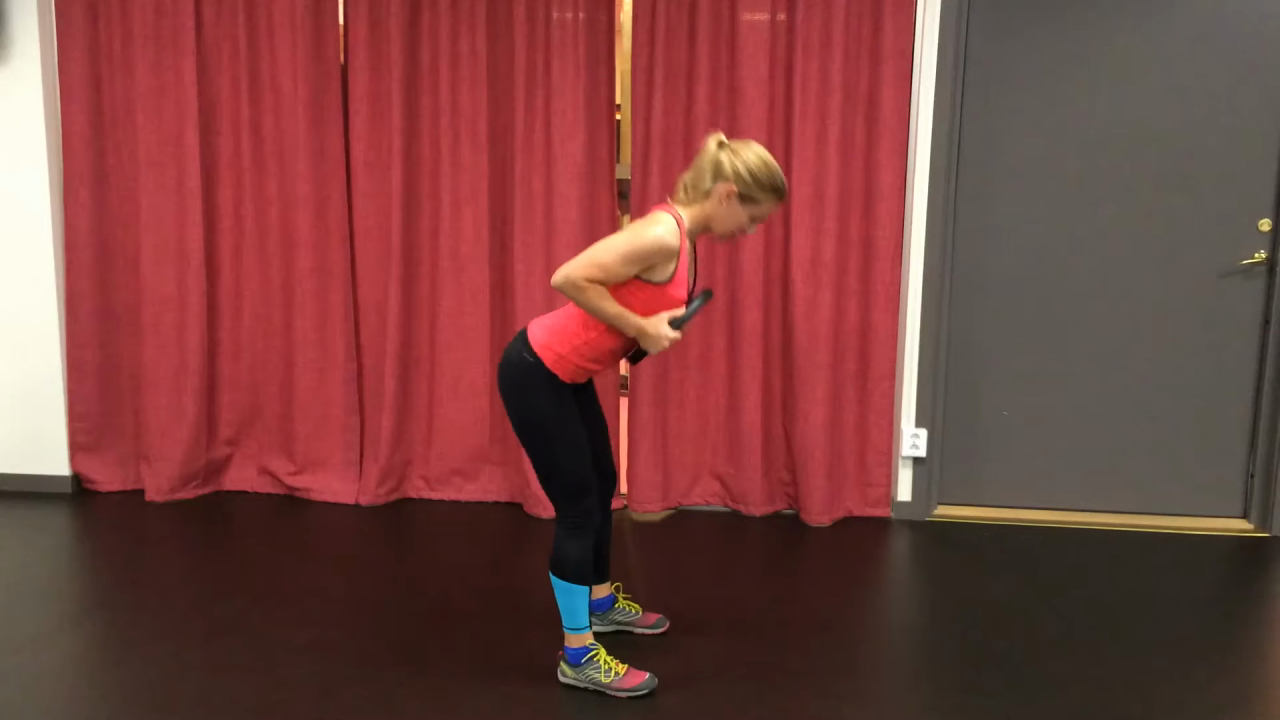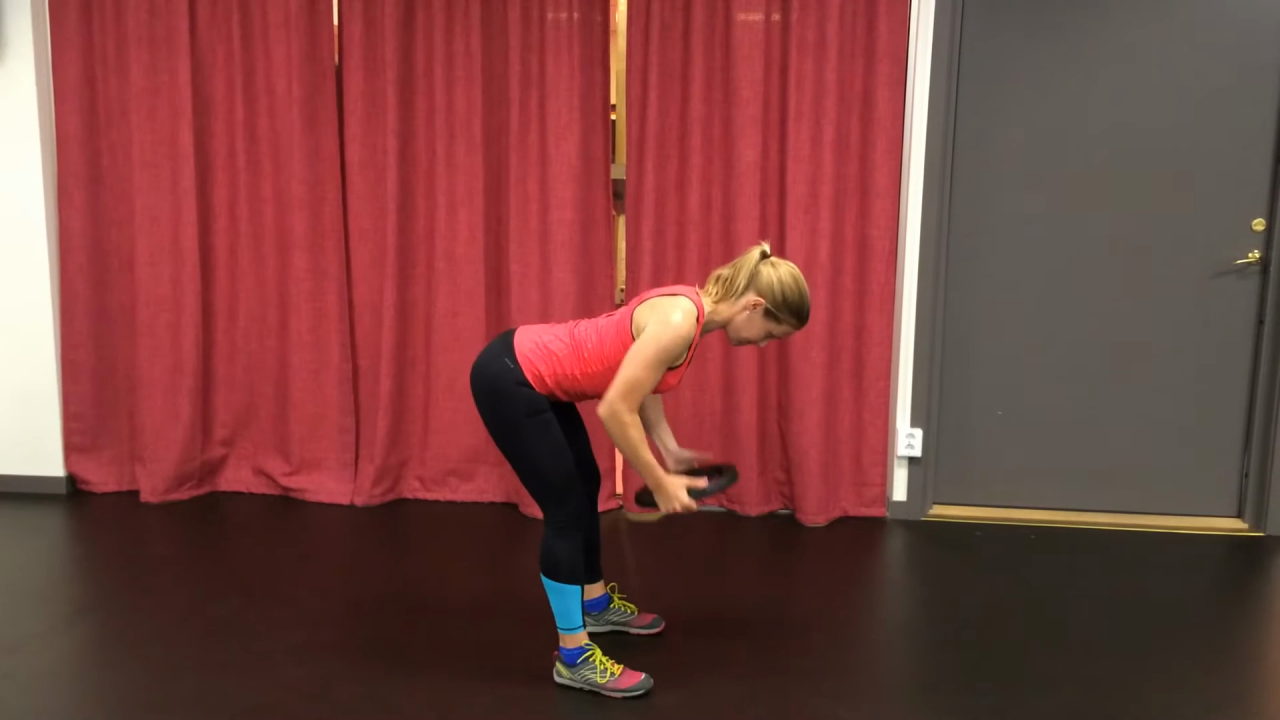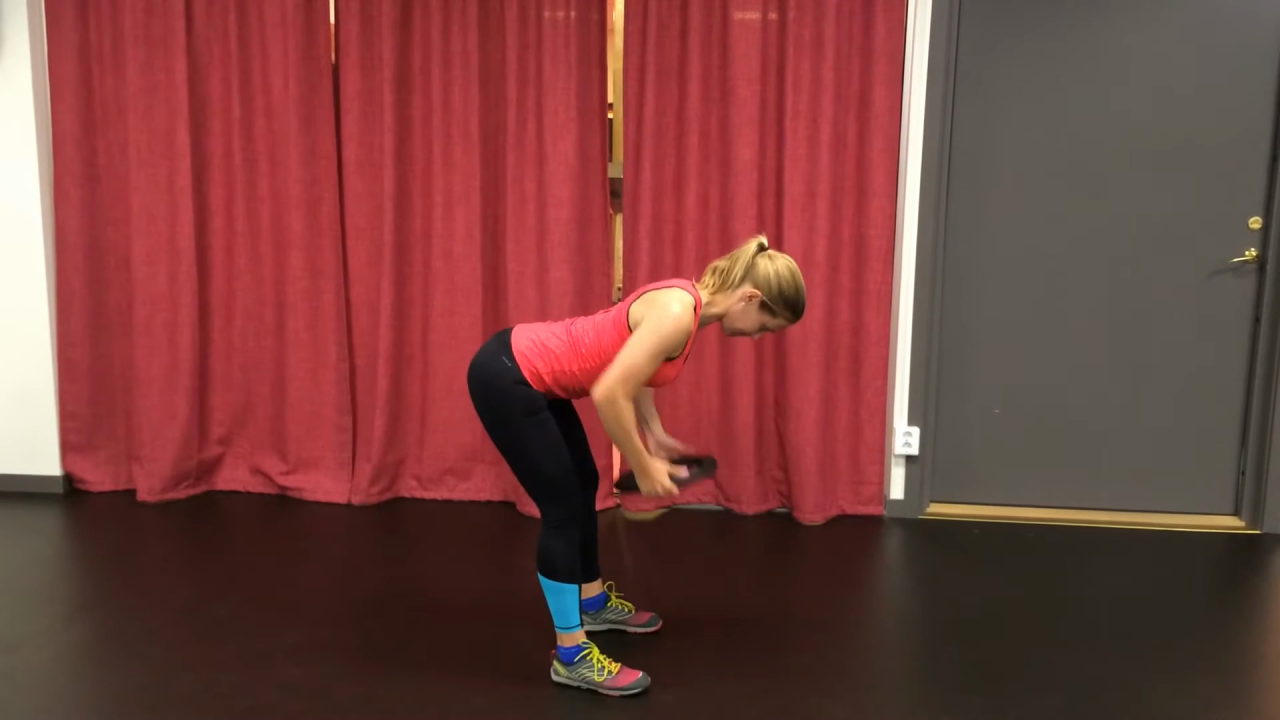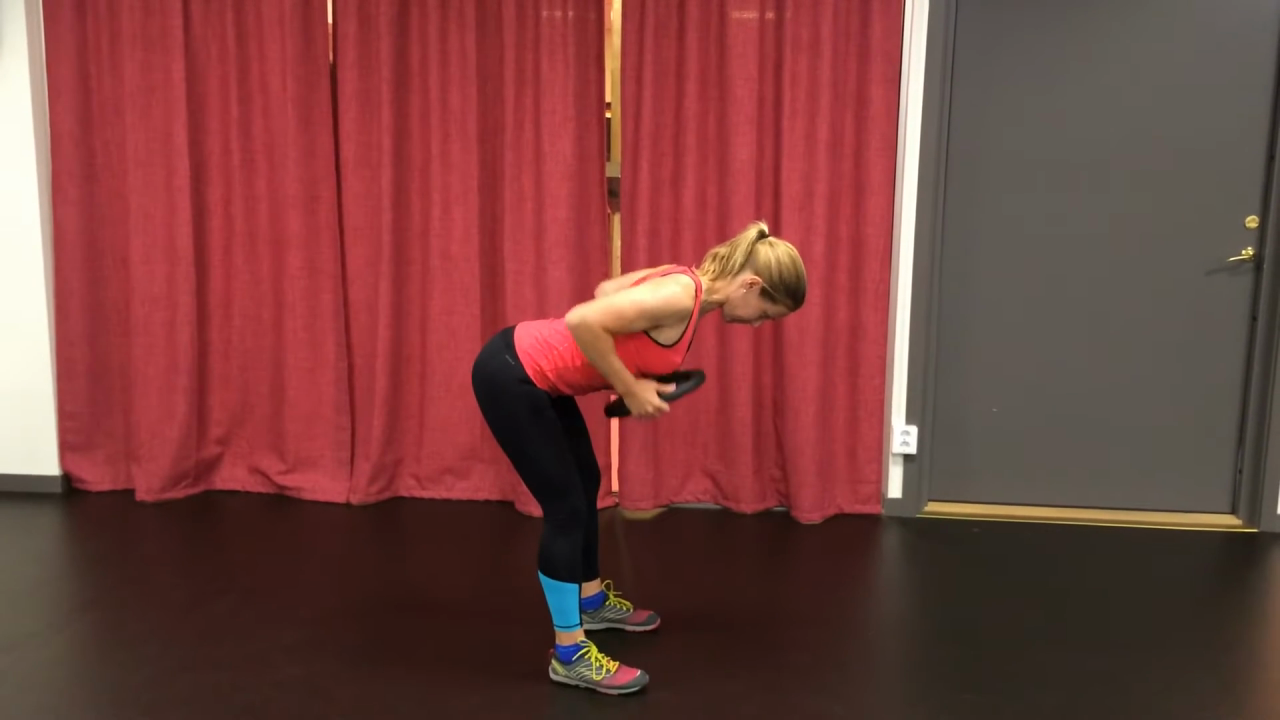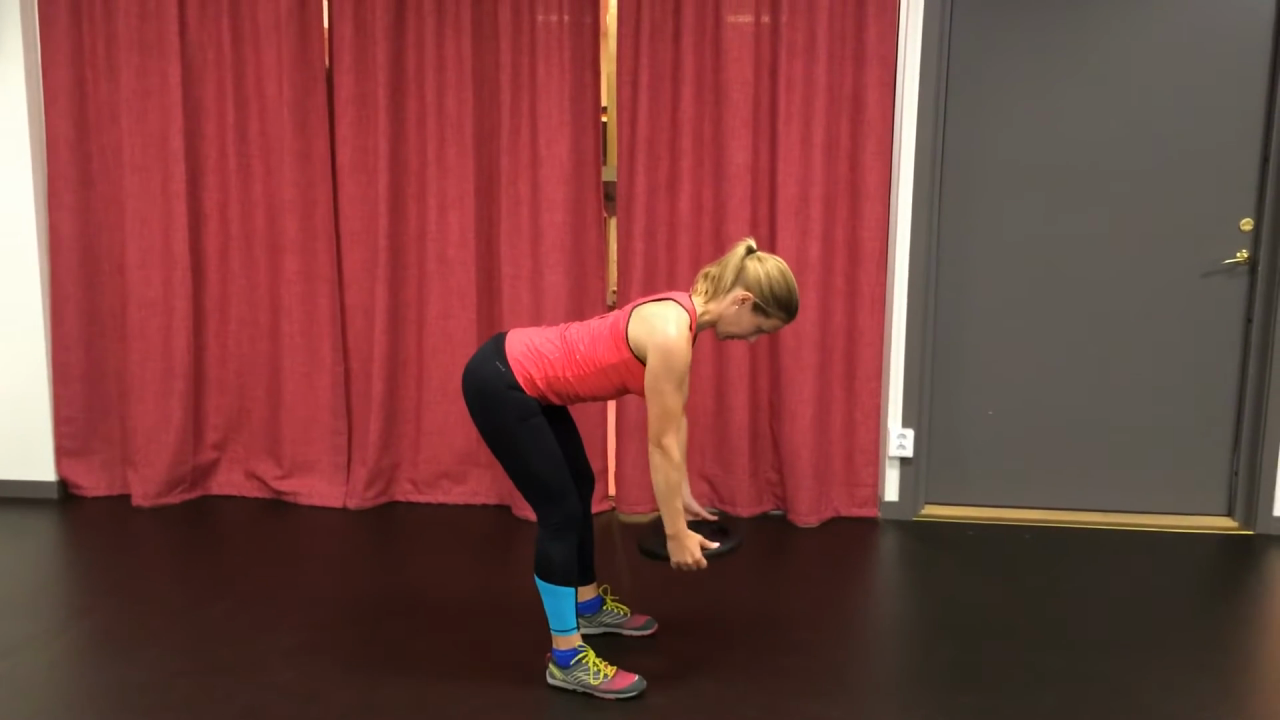
dt=0.5s
person 1, frame 1
left shoulder: (678, 230)
right shoulder: (662, 235)
right elbow: (568, 278)
left wrist: (651, 324)
right wrist: (641, 328)
left hip: (568, 371)
right hip: (539, 372)
left knee: (601, 484)
right knee: (578, 505)
left ankle: (601, 601)
right ankle: (578, 654)
person 1, frame 2
left shoulder: (690, 309)
right shoulder: (678, 322)
left elbow: (647, 387)
right elbow: (615, 410)
left wrist: (670, 451)
right wrist: (660, 483)
left hip: (532, 370)
right hip: (509, 379)
left knee: (584, 485)
right knee: (566, 508)
left ankle: (597, 604)
right ankle: (573, 657)
person 1, frame 3
left shoulder: (687, 302)
right shoulder: (677, 314)
left elbow: (634, 370)
right elbow: (607, 395)
left wrist: (655, 436)
right wrist: (644, 467)
left hip: (529, 369)
right hip: (506, 377)
left knee: (583, 485)
right knee: (563, 507)
left ankle: (594, 602)
right ankle: (571, 655)
person 1, frame 4
left shoulder: (686, 284)
right shoulder: (678, 296)
left elbow: (604, 293)
right elbow: (581, 321)
left wrist: (642, 371)
right wrist: (630, 388)
left hip: (534, 369)
right hip: (511, 375)
left knee: (585, 483)
right knee: (566, 506)
left ankle: (592, 601)
right ankle: (569, 654)
person 1, frame 5
left shoulder: (682, 313)
right shoulder: (672, 333)
left elbow: (670, 425)
right elbow: (661, 444)
left wrist: (682, 496)
right wrist: (677, 534)
left hip: (524, 374)
right hip: (500, 381)
left knee: (579, 488)
right knee: (560, 511)
left ankle: (589, 606)
right ankle: (567, 659)
